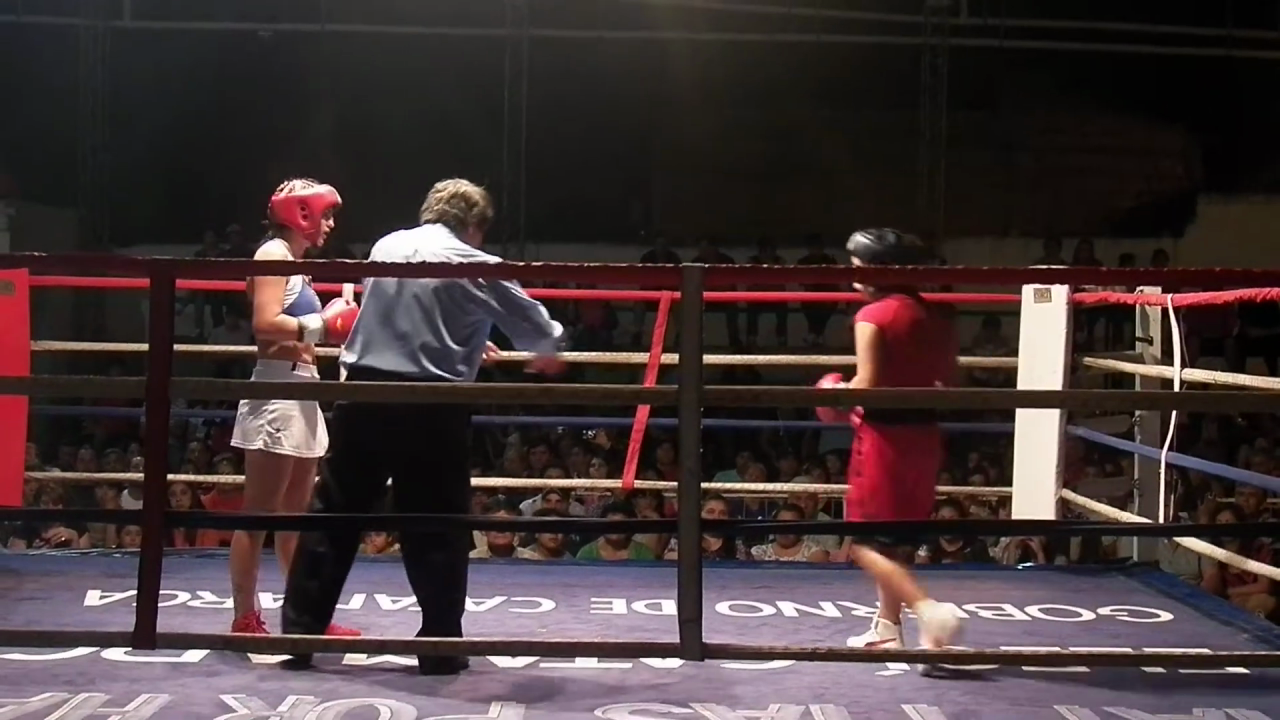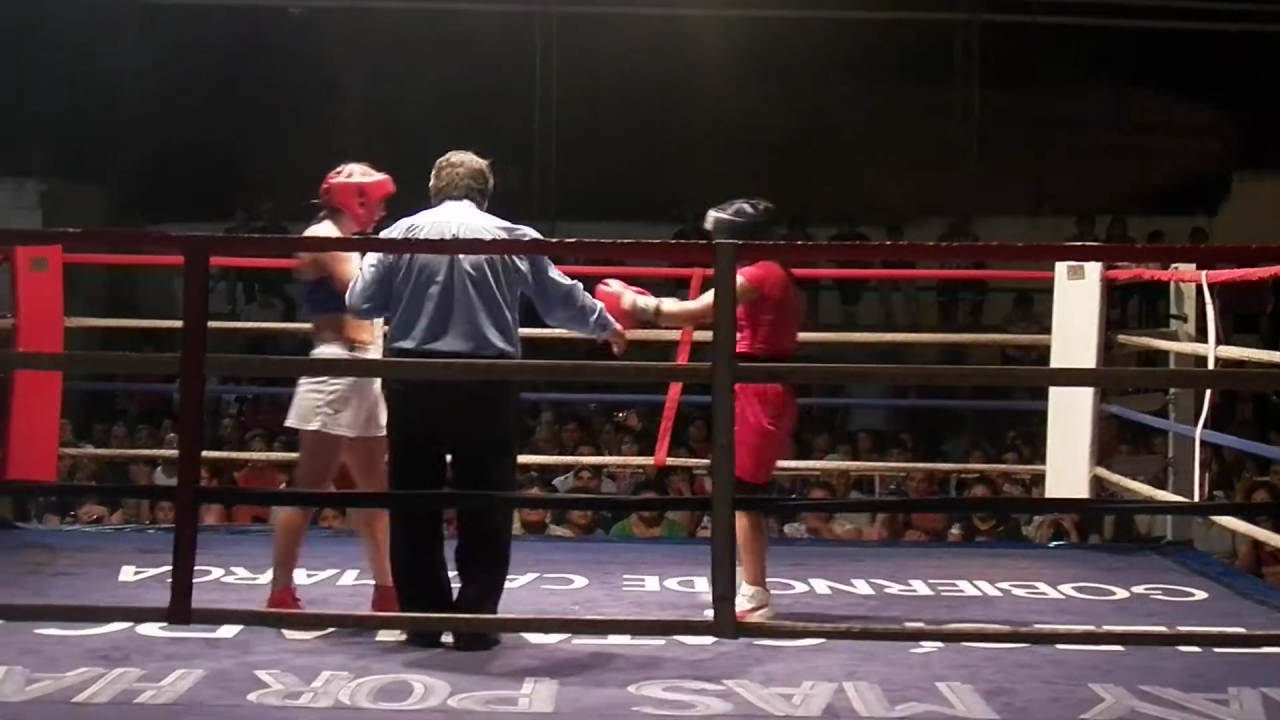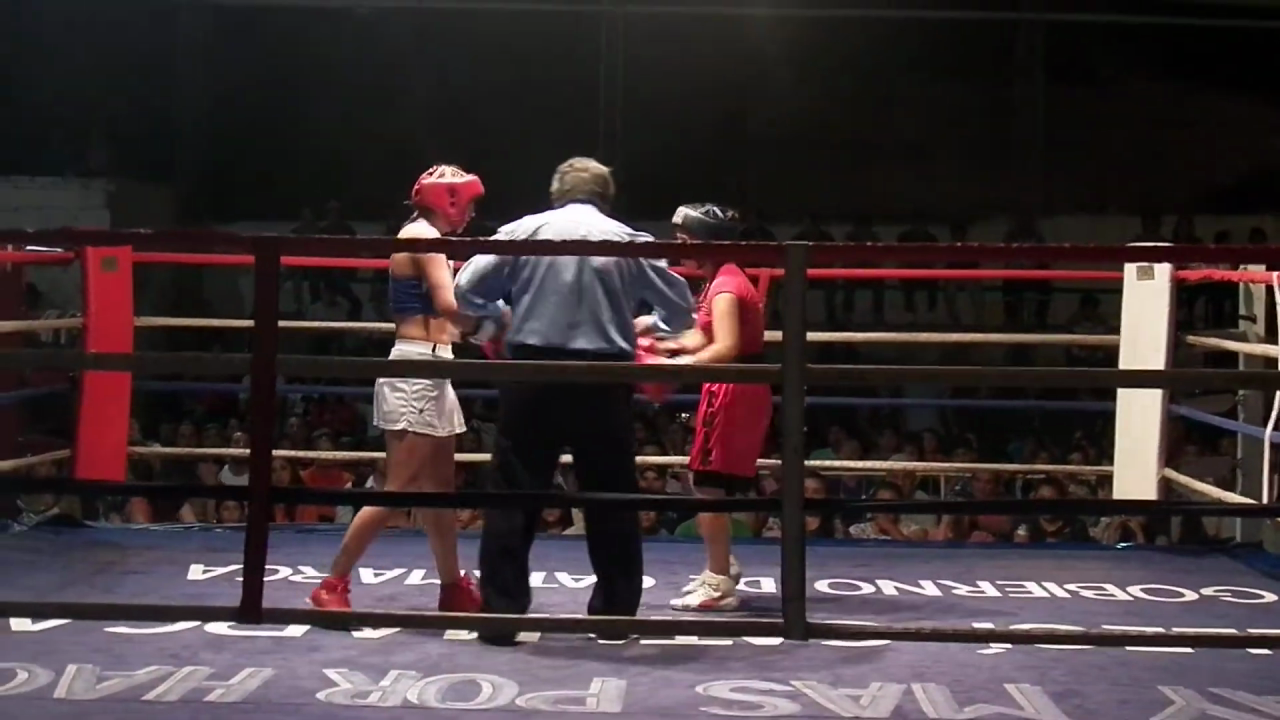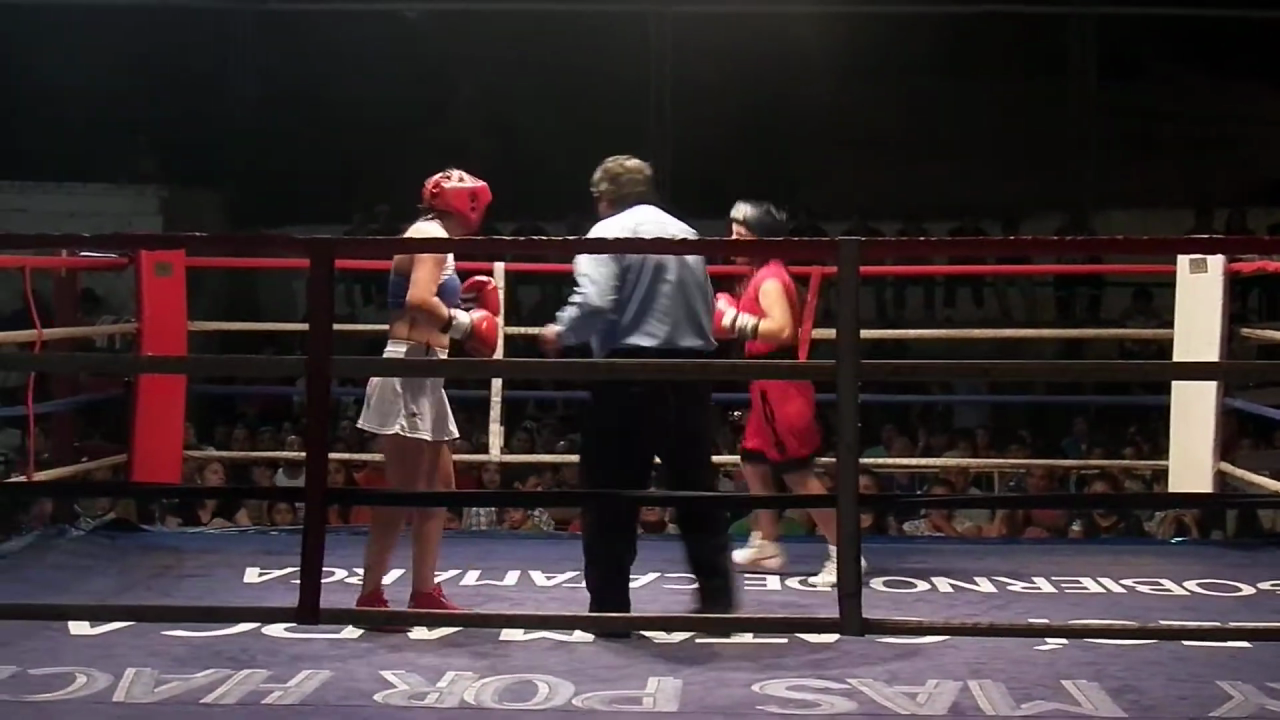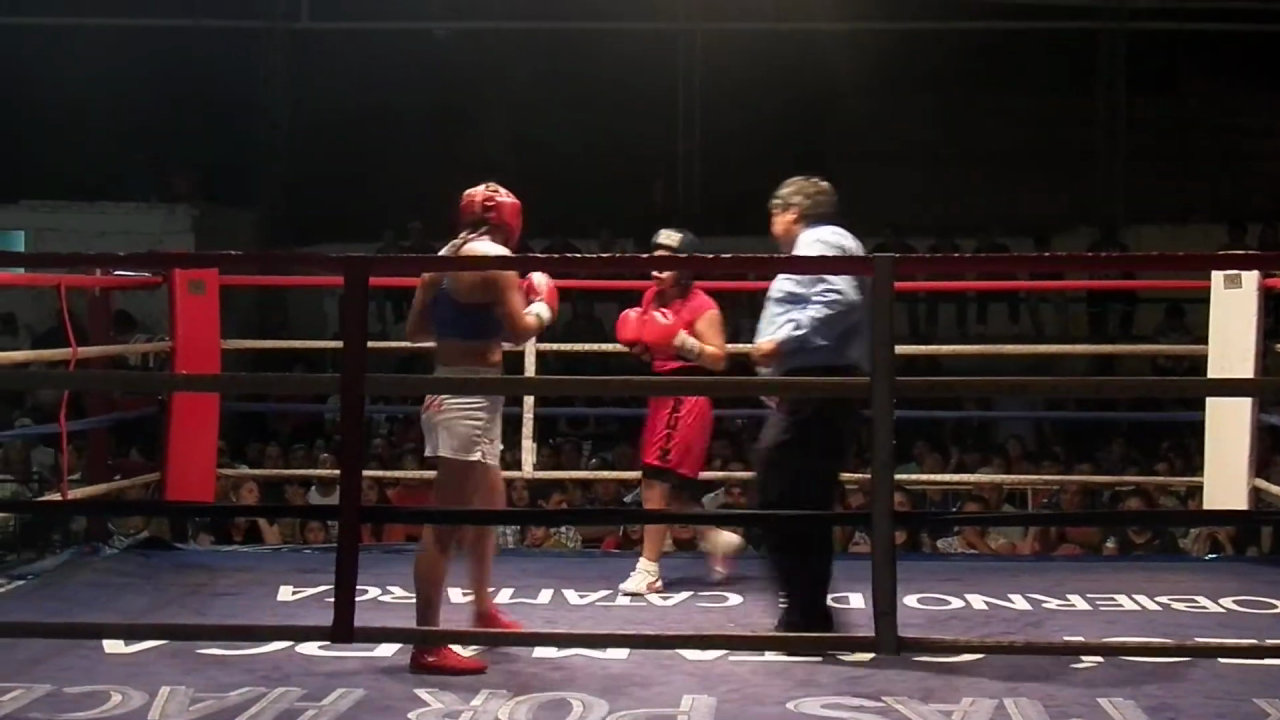
dt=0.7s
person 1, frame 1
left shoulder: (385, 247)
right shoulder: (476, 267)
right elbow: (540, 332)
right wrist: (547, 352)
left hip: (364, 396)
right hip: (430, 408)
left knee: (335, 514)
right knee: (439, 527)
left ankle: (300, 631)
right ankle: (441, 642)
person 1, frame 2
left shoulder: (401, 233)
right shoulder: (514, 238)
left elbow: (360, 302)
right elbow: (563, 301)
right wrist: (606, 325)
left hip: (415, 382)
right hip: (486, 385)
left knee: (415, 505)
right knee: (485, 508)
left ankle: (423, 619)
right ankle: (474, 617)
person 1, frame 3
left shoulder: (522, 232)
right shoulder: (630, 243)
left elbow: (468, 290)
right elbow: (680, 309)
left wrist: (515, 313)
right wrist: (651, 325)
left hip: (533, 378)
right hip: (602, 384)
left knee: (513, 499)
right knee: (612, 502)
left ankle: (501, 614)
right ankle: (615, 613)
person 1, frame 4
left shoulder: (608, 233)
right shoulder: (686, 236)
left elbow: (593, 303)
left wrist: (559, 333)
left hip: (630, 374)
right hip: (689, 375)
left knee: (609, 494)
right knee: (694, 486)
left ankle: (610, 606)
right ankle: (714, 587)
person 1, frame 5
left shoulder: (819, 242)
right shoulder: (833, 243)
left elbow: (841, 301)
left wrist: (785, 340)
left hip: (812, 389)
right hip: (822, 390)
left knee: (779, 502)
right knee: (805, 505)
left ankle: (806, 612)
right ankle: (806, 616)
person 2, frame 1
left shoulder: (296, 265)
right shoulder: (274, 254)
left elbow: (302, 330)
right elbow: (265, 324)
left wrist: (336, 319)
right wrist: (321, 325)
left knee: (296, 513)
right knee: (260, 512)
right ankle: (244, 621)
person 2, frame 2
left shoulder: (341, 243)
right shoulder: (323, 238)
left hip: (359, 373)
right hip: (335, 371)
left knee: (374, 487)
right knee: (310, 487)
left ankle: (387, 591)
right ankle: (281, 597)
person 2, frame 3
left shoulder: (421, 239)
right shoulder: (424, 238)
right elbow: (449, 306)
left hip: (427, 371)
left knee: (441, 487)
right knee: (401, 488)
left ankle: (454, 589)
right ankle: (333, 584)
person 2, frame 4
left shoulder: (428, 239)
right shoulder: (431, 235)
right elbow: (418, 300)
left wrist: (460, 307)
right wrist: (464, 323)
left hip: (422, 375)
right hip: (409, 372)
left knee: (435, 491)
right knee: (404, 493)
left ankle: (424, 593)
right ankle: (372, 594)
person 2, frame 5
left shoulder: (443, 259)
right shoulder: (494, 257)
left elbow: (415, 330)
right elbow: (517, 330)
right wrist: (542, 307)
left hip: (448, 389)
right hip: (473, 396)
left knee: (489, 505)
right knee: (447, 523)
left ankle: (484, 610)
right ankle: (427, 645)
person 3, frame 1
left shoulder: (873, 317)
right shoulder: (933, 317)
left elbow: (866, 386)
right elbow: (948, 385)
left hip: (885, 435)
right hip: (924, 434)
left knee: (863, 543)
right knee: (893, 532)
left ankle: (931, 611)
right ankle: (886, 628)
person 3, frame 2
left shoulder: (758, 275)
right shoulder: (769, 276)
left elbow: (694, 313)
right elbow: (708, 312)
left wrist: (636, 303)
right wrist: (642, 301)
left hip: (755, 390)
right hip: (767, 388)
left knee: (742, 494)
right knee: (739, 490)
left ankle: (756, 598)
right ankle: (750, 582)
person 3, frame 3
left shoulder: (726, 286)
right shoulder: (715, 278)
left elbow: (725, 349)
right elbow: (701, 338)
left wrist: (674, 367)
right wrist: (665, 345)
left hip: (732, 390)
right hip: (732, 390)
left knee: (708, 486)
right knee: (713, 485)
left ankle: (719, 586)
right ankle: (719, 572)
person 3, frame 4
left shoulder: (771, 278)
right shoulder: (762, 277)
left elbow: (781, 330)
left wrist: (735, 319)
right wrist: (732, 321)
left hip: (779, 382)
right hip: (769, 382)
left knee: (798, 472)
right knee: (754, 465)
left ankle: (843, 555)
right ankle: (764, 546)
person 3, frame 5
left shoulder: (701, 306)
right shoulder: (652, 298)
left elbow: (718, 359)
left wrist: (679, 341)
right wrist: (635, 343)
left hip: (686, 400)
right hip: (662, 397)
left knee: (655, 484)
right knee: (674, 488)
left ankle: (647, 571)
right ankle: (718, 539)
